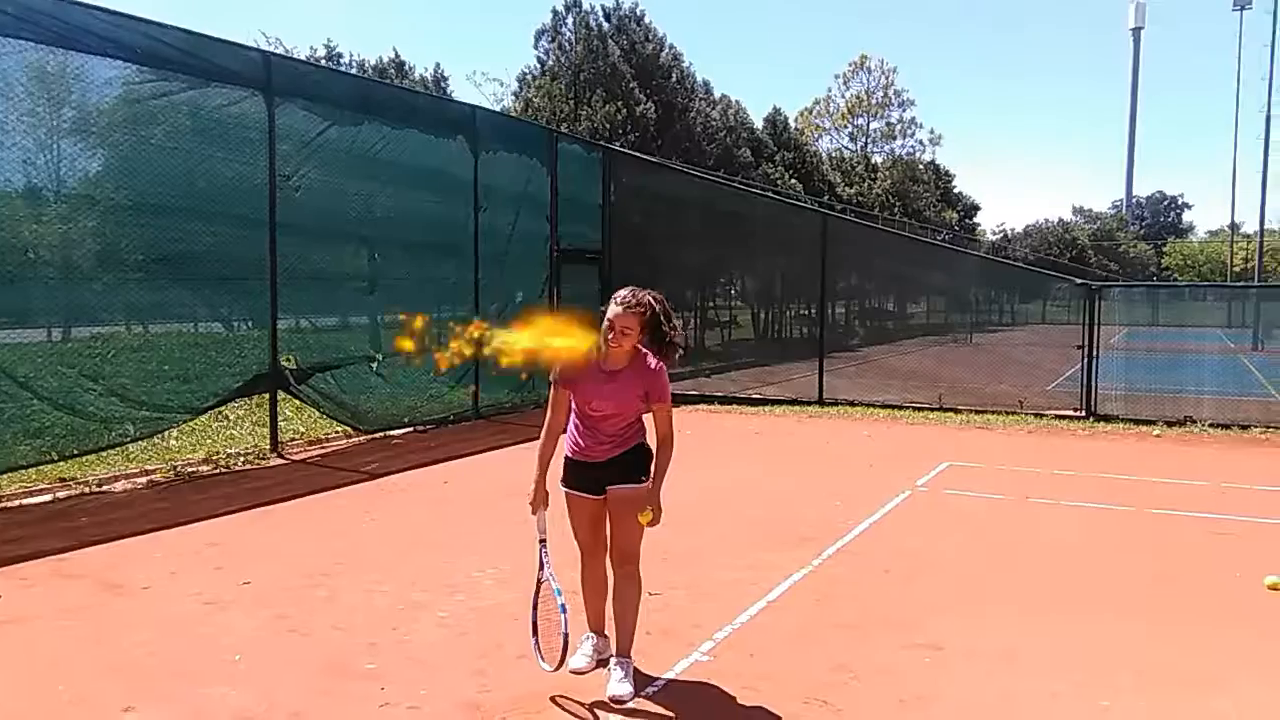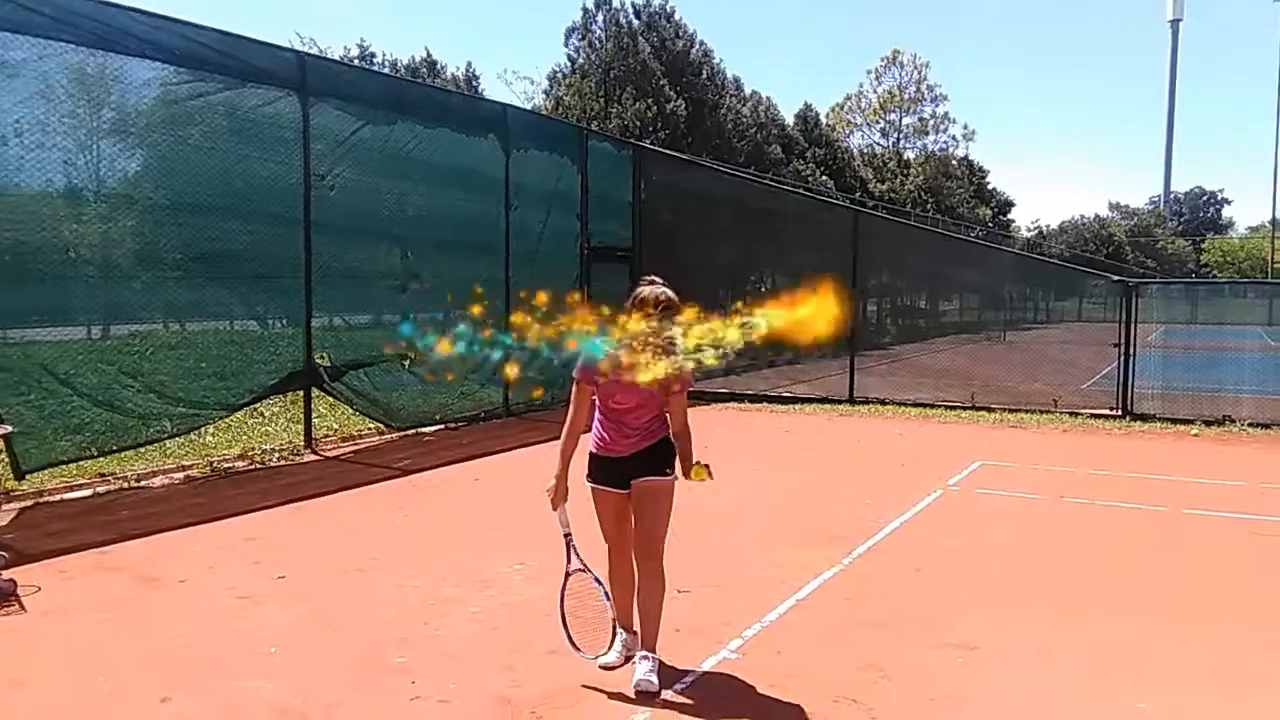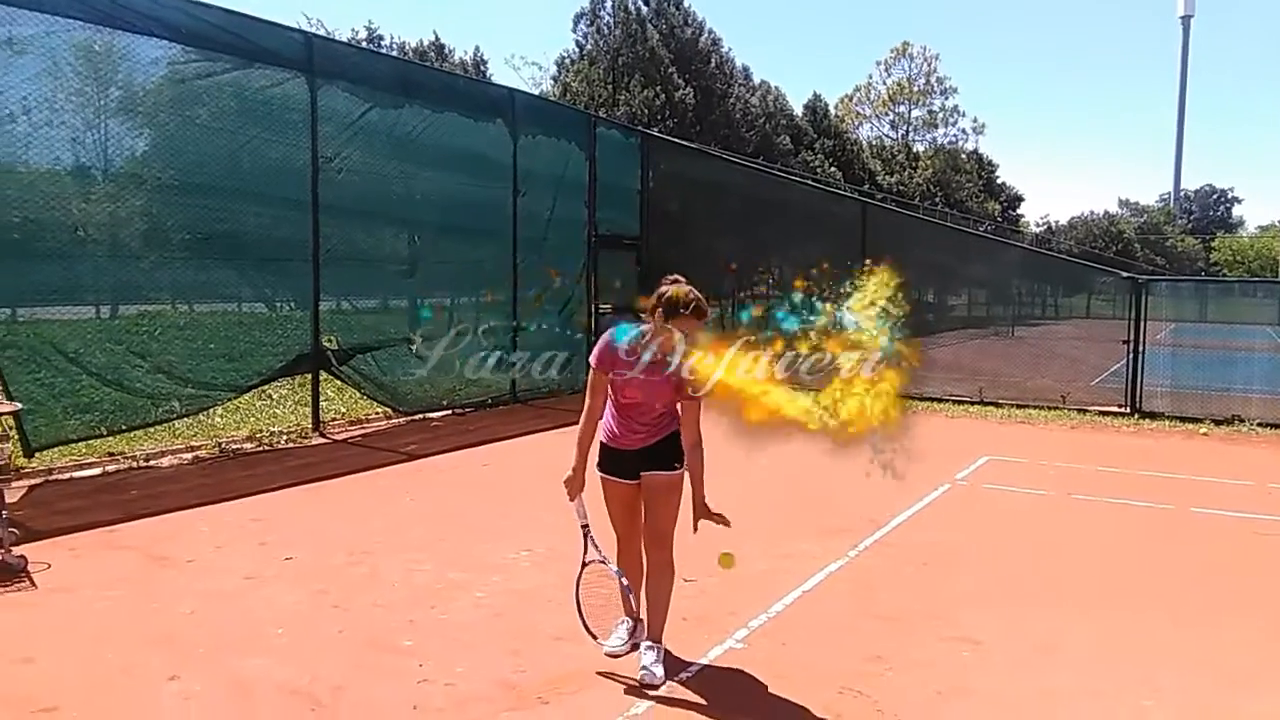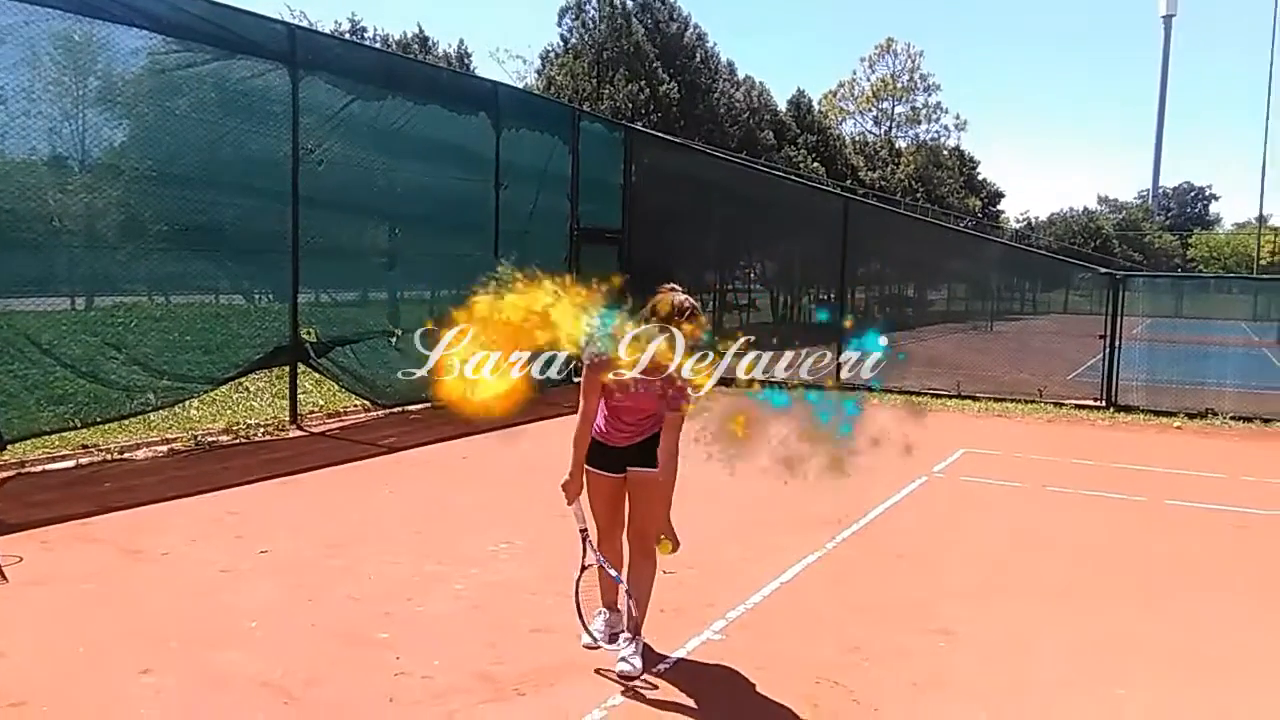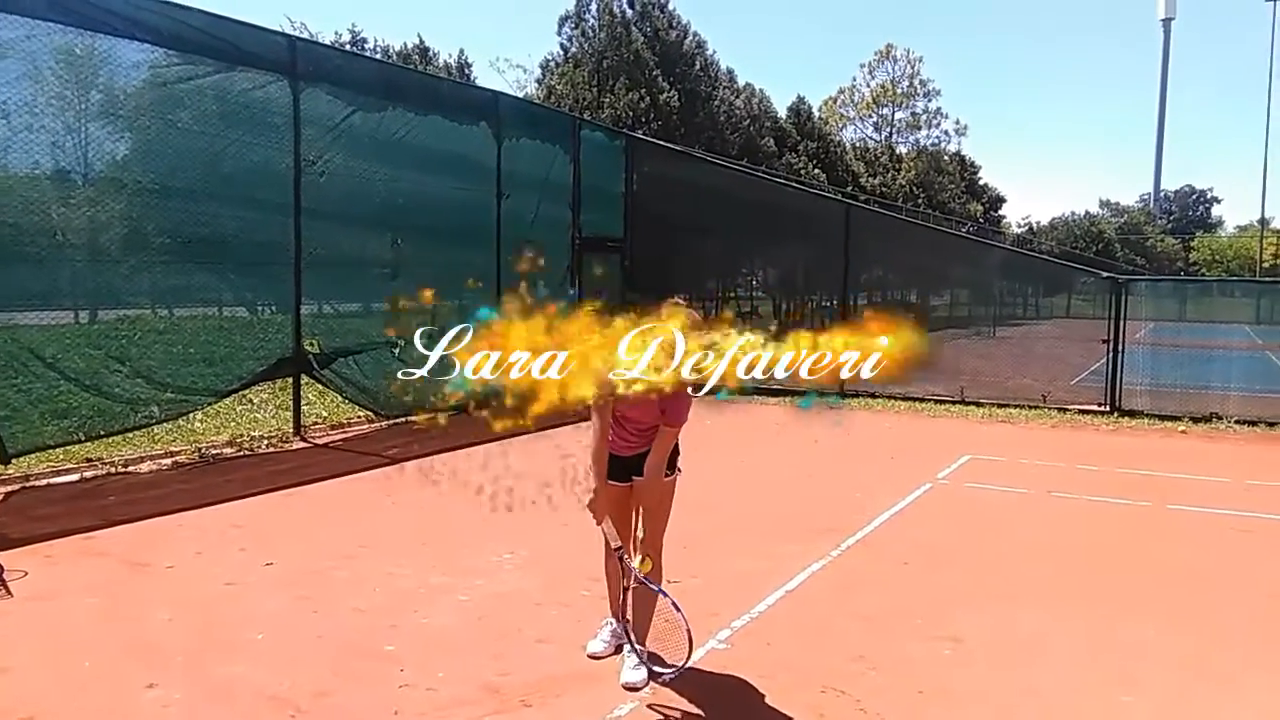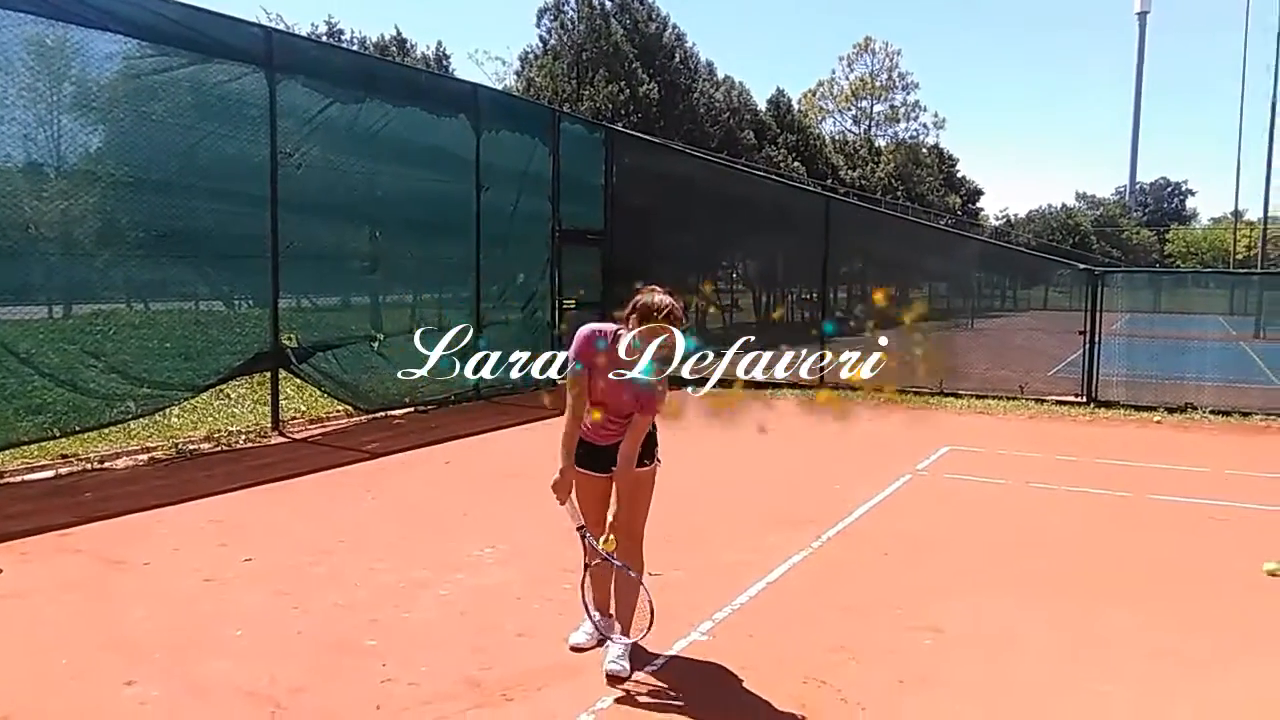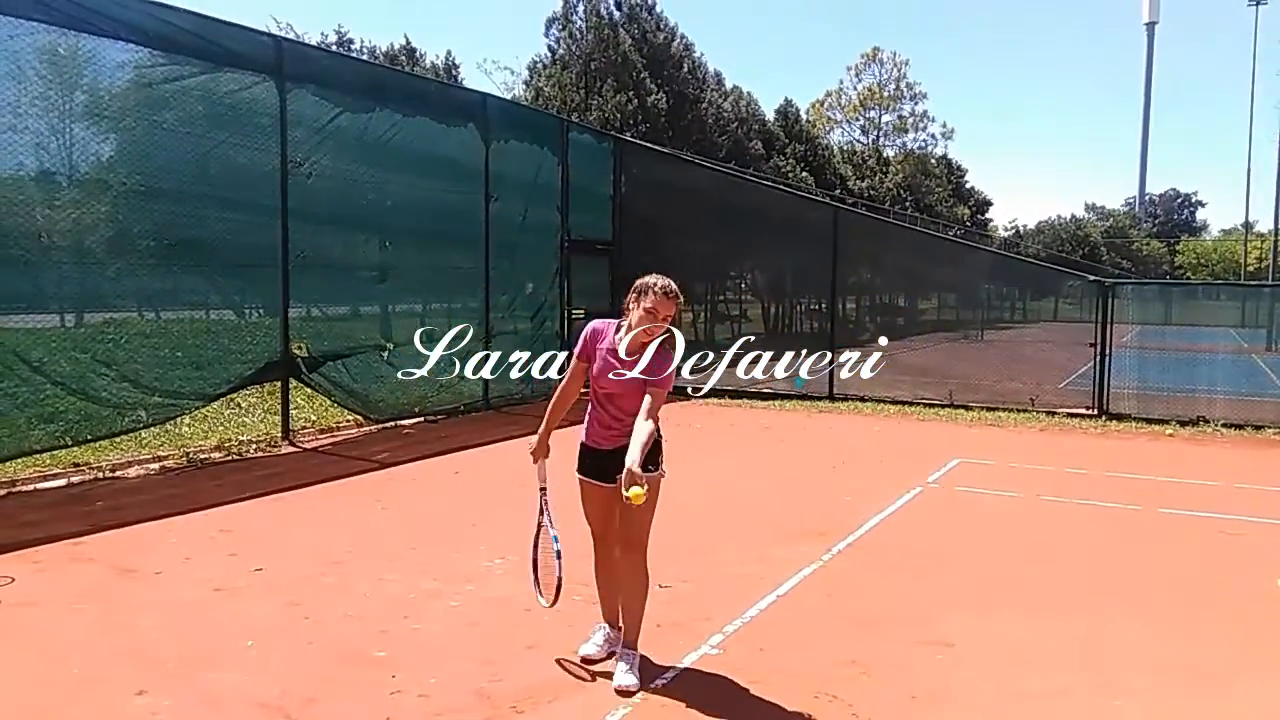
dt=0.4s
person 1, frame 1
left shoulder: (651, 371)
right shoulder: (574, 360)
left elbow: (665, 435)
right elbow: (554, 424)
left wrist: (655, 490)
right wrist: (539, 480)
left hip: (628, 463)
right hip: (580, 465)
left knee: (625, 561)
right knee: (591, 557)
left ankle: (622, 660)
right ankle: (595, 637)
person 1, frame 2
right shoulder: (598, 353)
left elbow: (679, 424)
right elbow: (577, 417)
left wrist: (687, 459)
right wrist: (560, 475)
left hip: (652, 458)
right hip: (605, 460)
left knee: (649, 555)
right knee: (618, 551)
left ankle: (646, 655)
right ankle: (624, 633)
person 1, frame 3
left shoulder: (686, 365)
right shoulder: (615, 343)
left elbow: (691, 435)
right elbow: (592, 409)
left wrist: (699, 499)
right wrist: (578, 466)
left hip: (662, 451)
right hip: (615, 450)
left knee: (659, 546)
right knee: (627, 542)
left ankle: (652, 644)
right ankle: (630, 621)
person 1, frame 4
left shoulder: (676, 376)
right shoulder: (607, 346)
left elbow: (668, 449)
right elbow: (587, 412)
left wrist: (664, 515)
right wrist: (576, 471)
left hip: (648, 447)
right hip: (602, 446)
left knee: (642, 539)
right knee: (608, 535)
left ankle: (631, 636)
right ankle: (609, 613)
person 1, frame 5
left shoulder: (679, 390)
left elbow: (657, 461)
right elbow: (601, 425)
left wrist: (647, 526)
right wrist: (599, 487)
left hip: (653, 458)
right hip: (612, 455)
left knee: (647, 548)
left ankle: (637, 646)
right ankle: (615, 623)
person 1, frame 6
left shoulder: (654, 377)
right shoulder: (590, 338)
left elbow: (630, 447)
right elbow: (575, 407)
left wrist: (620, 510)
right wrist: (566, 467)
left hip: (634, 448)
right hip: (589, 444)
left knee: (627, 538)
right knee: (595, 533)
left ankle: (621, 637)
right ankle: (599, 615)
person 1, frame 7
left shoulder: (663, 358)
right shoulder: (595, 333)
left elbow: (646, 418)
right elbow: (569, 388)
left wrist: (633, 463)
right wrist: (544, 435)
left hip: (637, 455)
right hip: (593, 451)
left knee: (631, 548)
right knee: (603, 544)
left ankle: (628, 650)
right ankle: (609, 628)
